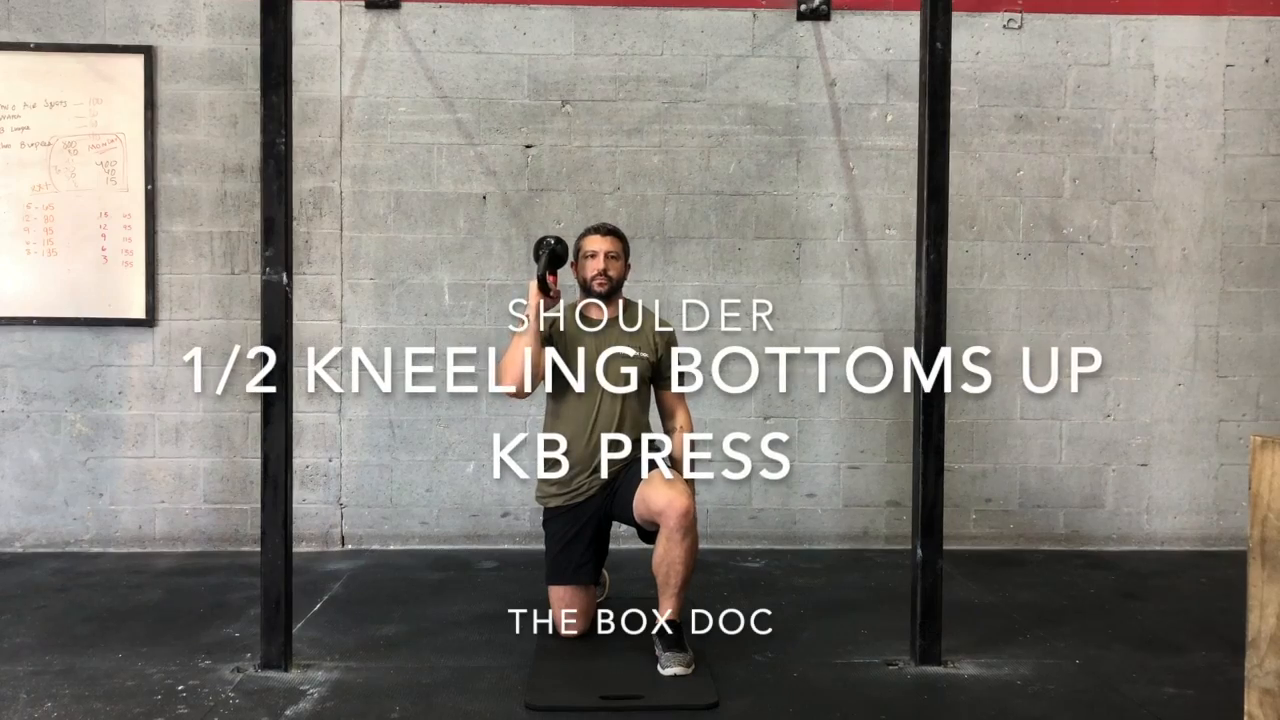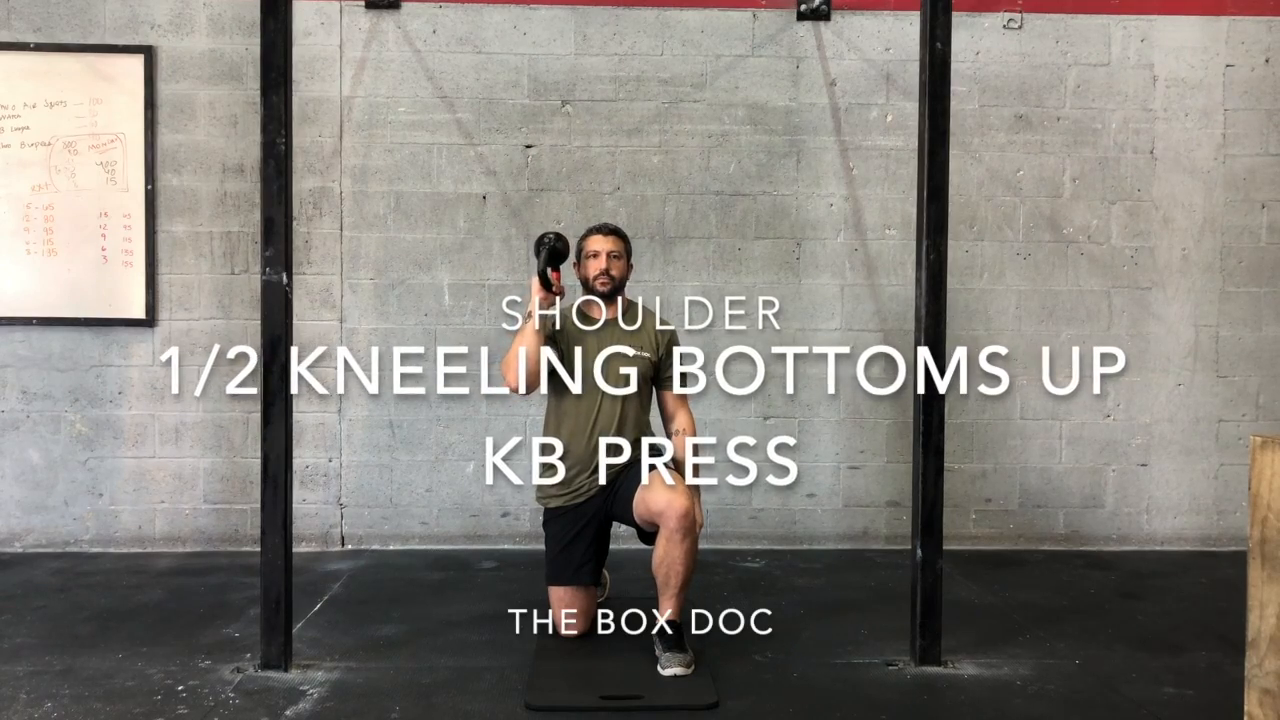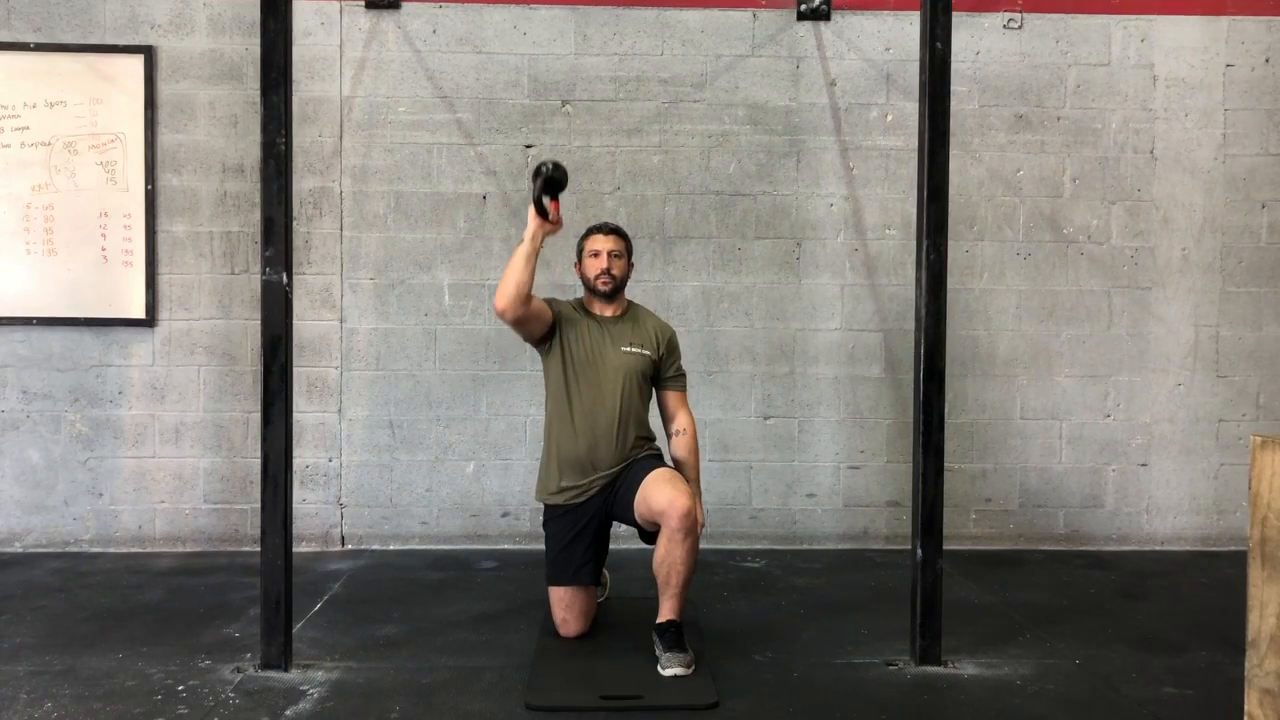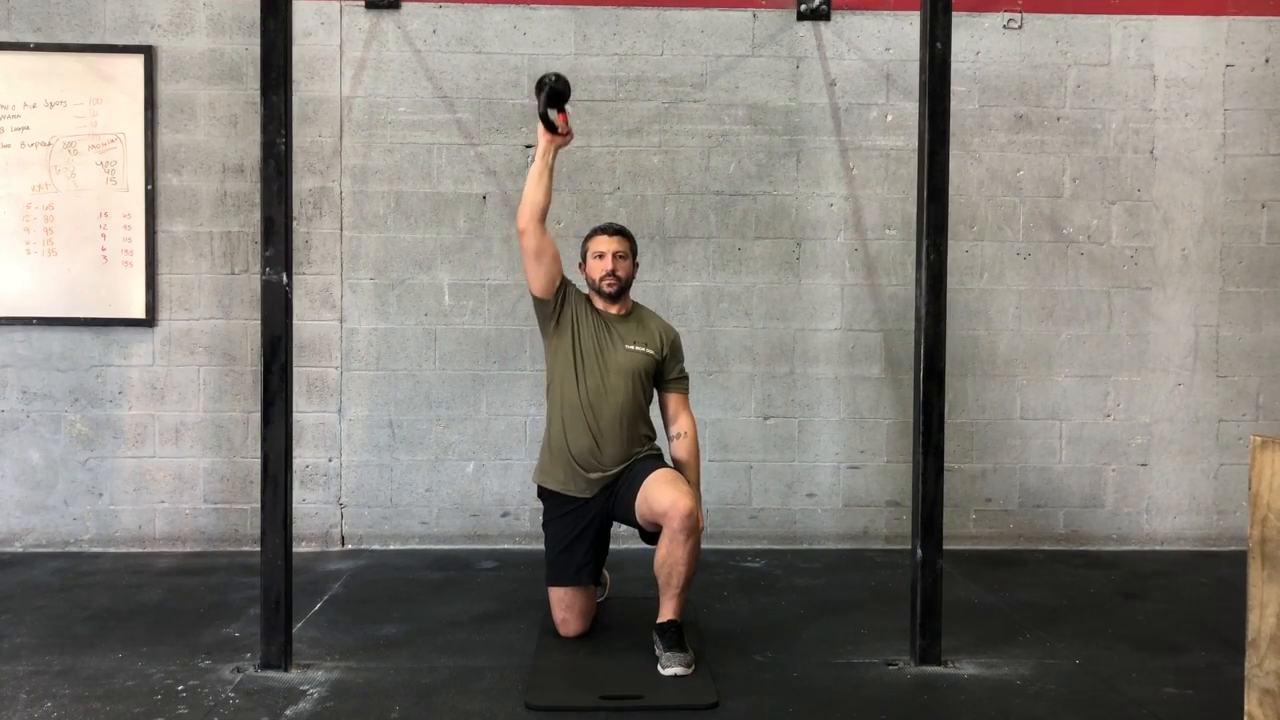
dt=1s
person 1, frame 1
left shoulder: (655, 331)
right shoulder: (553, 325)
left elbow: (675, 414)
right elbow: (515, 385)
left wrist: (685, 484)
right wrist: (535, 310)
left hip: (631, 467)
right hip: (568, 485)
left knee: (678, 507)
right knee: (571, 626)
left ankle: (668, 626)
right ankle: (593, 580)
person 1, frame 2
left shoulder: (656, 331)
right shoulder: (555, 325)
left elbow: (677, 415)
right elbow: (517, 381)
left wrist: (691, 488)
right wrist: (537, 307)
left hip: (632, 469)
right hip: (569, 485)
left knee: (678, 509)
right knee: (571, 626)
left ankle: (668, 627)
right ankle: (592, 580)
person 1, frame 3
left shoulder: (657, 332)
right shoulder: (556, 321)
left elbow: (678, 419)
right elbow: (507, 307)
left wrist: (693, 491)
right wrist: (535, 234)
left hip: (634, 469)
right hip: (569, 487)
left knee: (679, 509)
right knee: (571, 627)
left ankle: (668, 627)
right ankle: (593, 580)
person 1, frame 4
left shoulder: (660, 334)
right shoulder: (561, 311)
left elbow: (679, 421)
right elbow: (528, 229)
left wrist: (694, 497)
right wrist: (546, 150)
left hip: (635, 470)
right hip: (568, 484)
left knee: (681, 512)
right knee: (571, 626)
left ankle: (668, 627)
right ankle: (593, 576)
